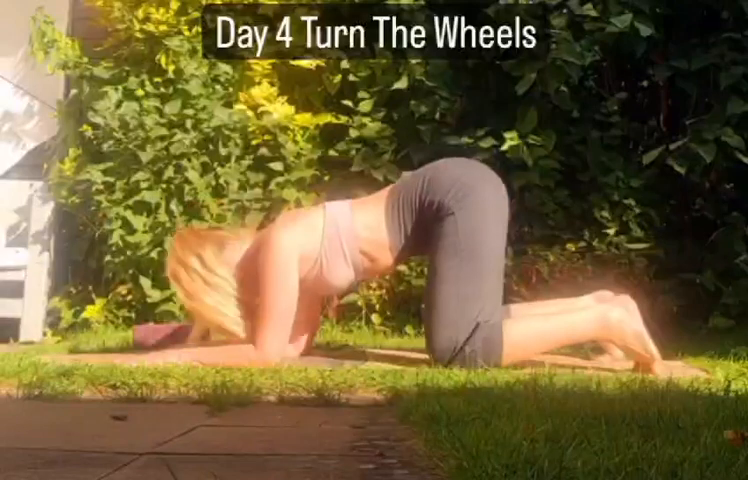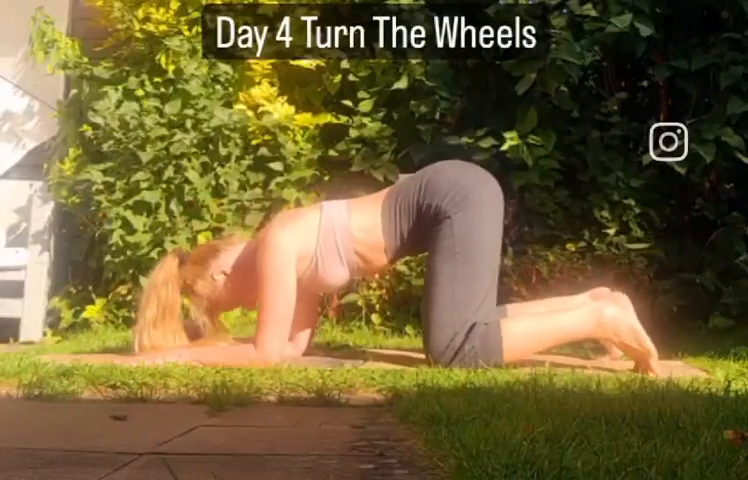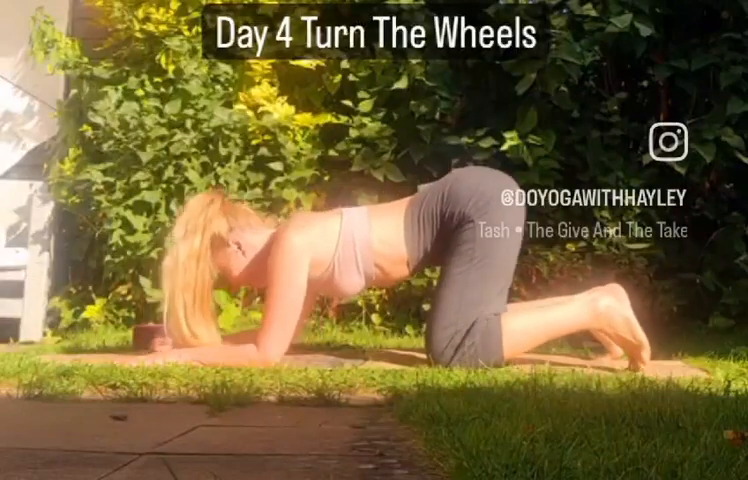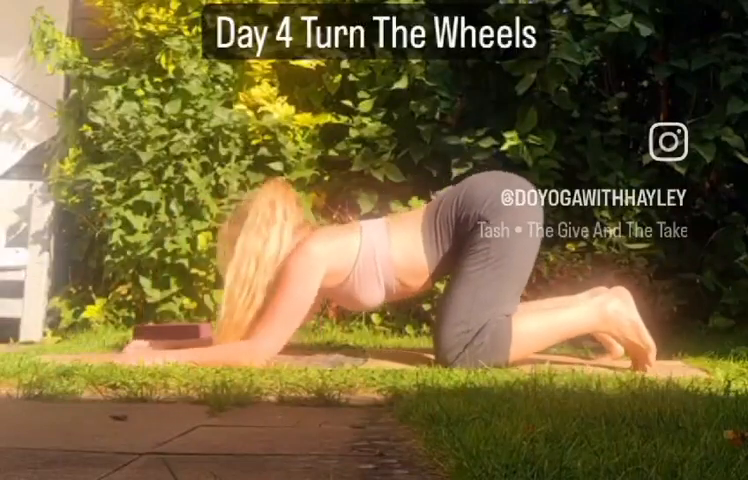
dt=0.5s
person 1, frame 1
left shoulder: (278, 248)
right shoulder: (295, 255)
left elbow: (267, 353)
right elbow: (294, 345)
left wrist: (187, 356)
right wrist: (203, 340)
left hip: (460, 193)
right hip: (459, 191)
left knee: (457, 348)
right knee: (465, 325)
left ankle: (606, 320)
right ankle: (592, 303)
person 1, frame 2
left shoulder: (274, 247)
right shoulder: (293, 257)
left elbow: (266, 354)
right elbow: (292, 346)
left wrist: (184, 354)
right wrist: (210, 338)
left hip: (456, 196)
right hip: (455, 195)
left knee: (453, 347)
right knee: (465, 323)
left ankle: (601, 320)
right ankle: (590, 301)
person 1, frame 3
left shoulder: (290, 247)
right shoulder: (294, 245)
left elbow: (266, 354)
right elbow: (276, 334)
left wrist: (187, 355)
right wrist: (190, 341)
left hip: (481, 203)
right hip: (476, 199)
left knee: (452, 349)
right knee: (473, 328)
left ankle: (595, 310)
right ankle: (594, 300)
person 1, frame 4
left shoulder: (310, 255)
right shoulder: (315, 255)
left elbow: (257, 352)
right elbow: (258, 333)
left wrist: (169, 358)
right wrist: (169, 344)
left hip: (500, 209)
right hip: (493, 207)
left knee: (462, 347)
right knee: (473, 325)
left ankle: (602, 312)
right ankle: (590, 301)
